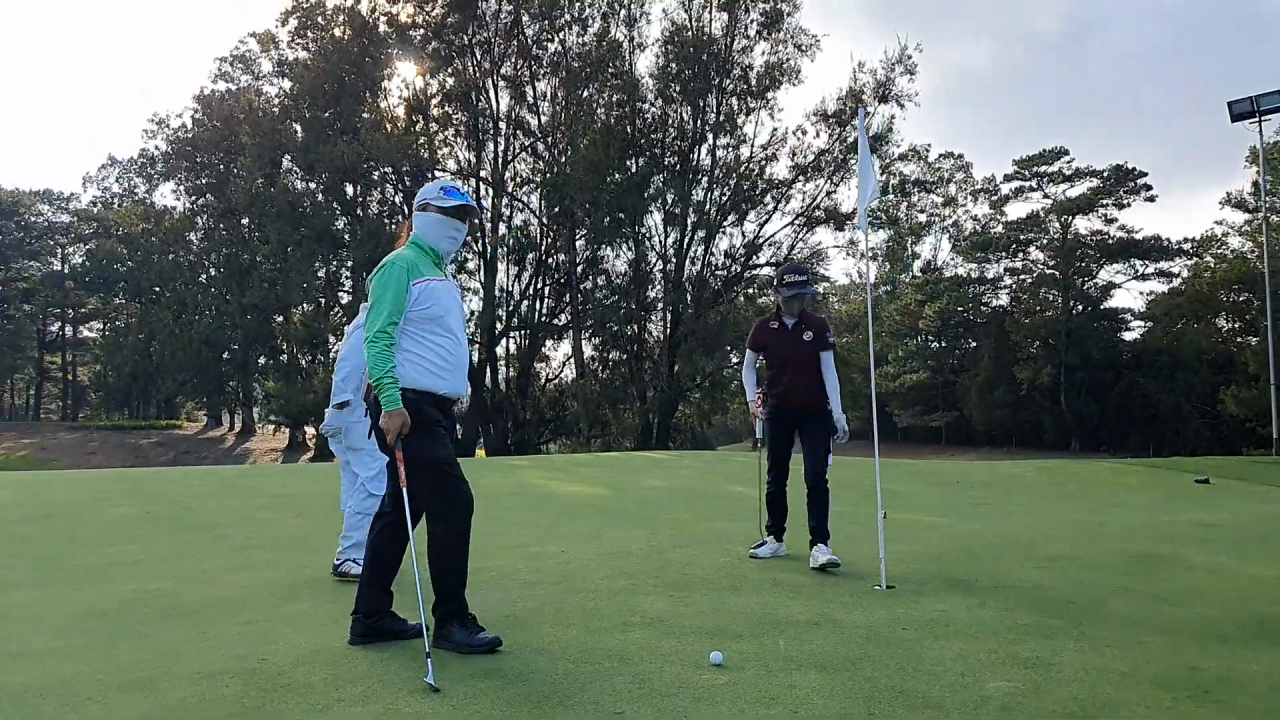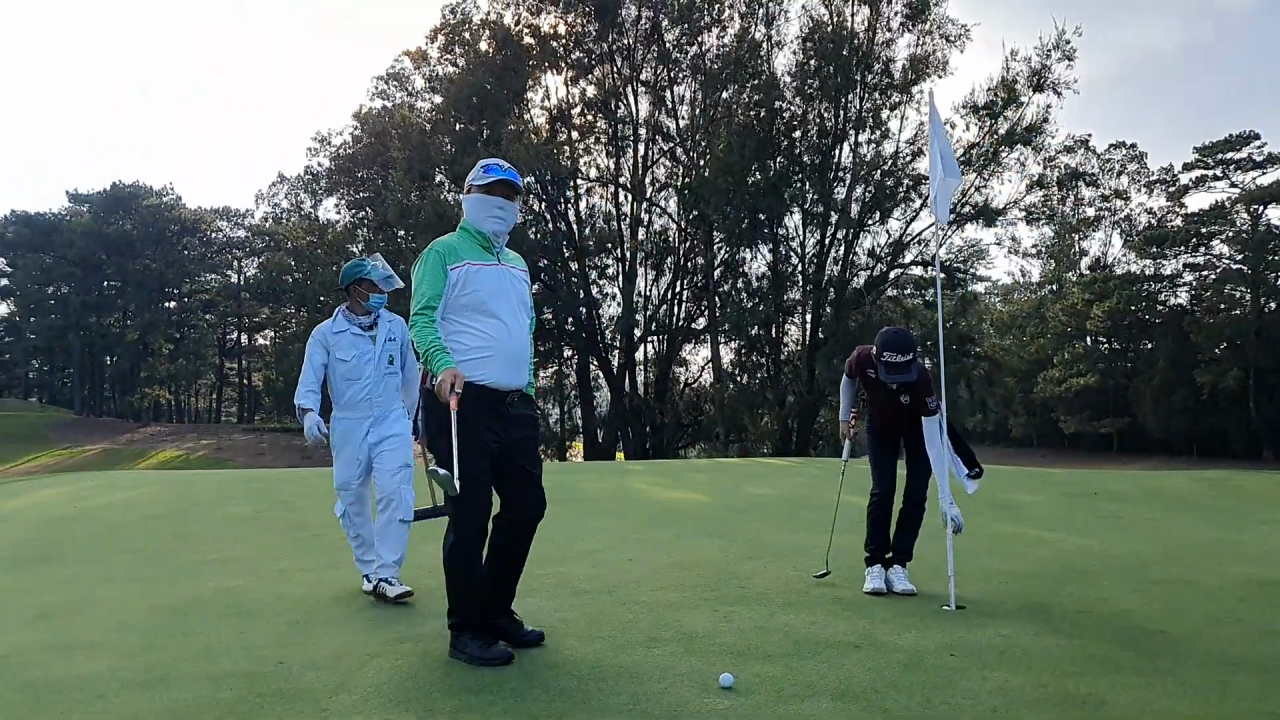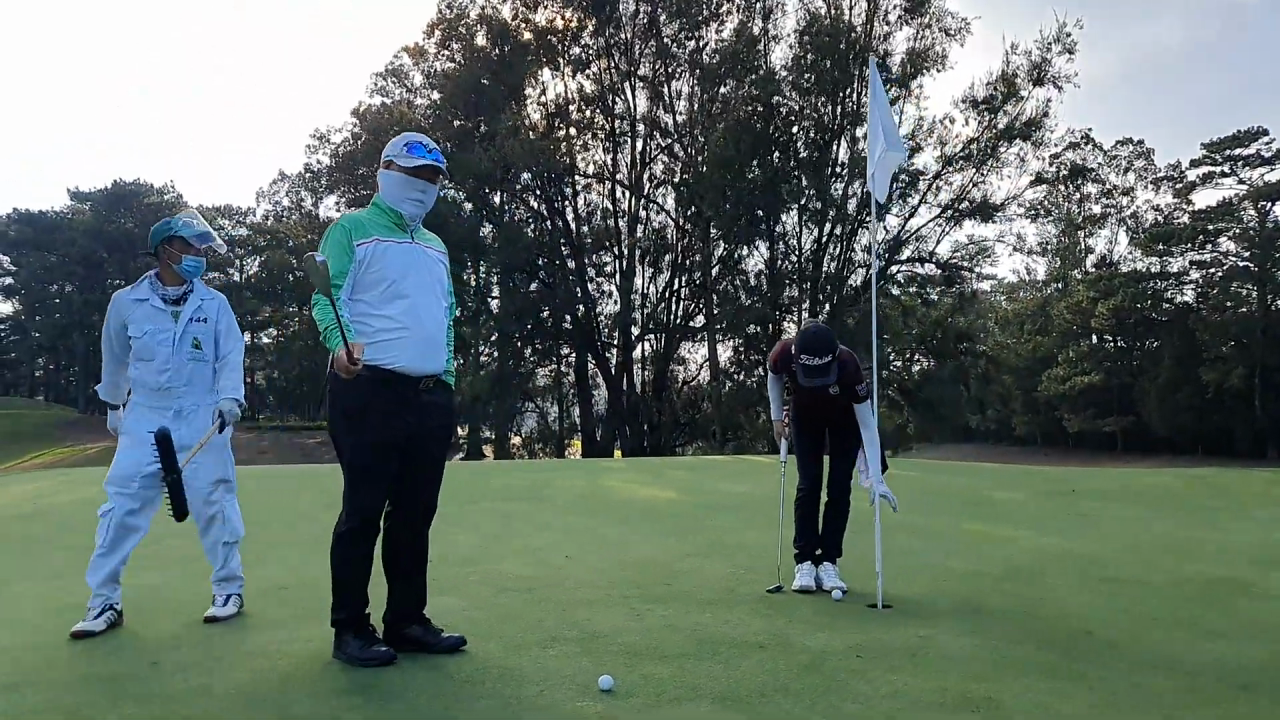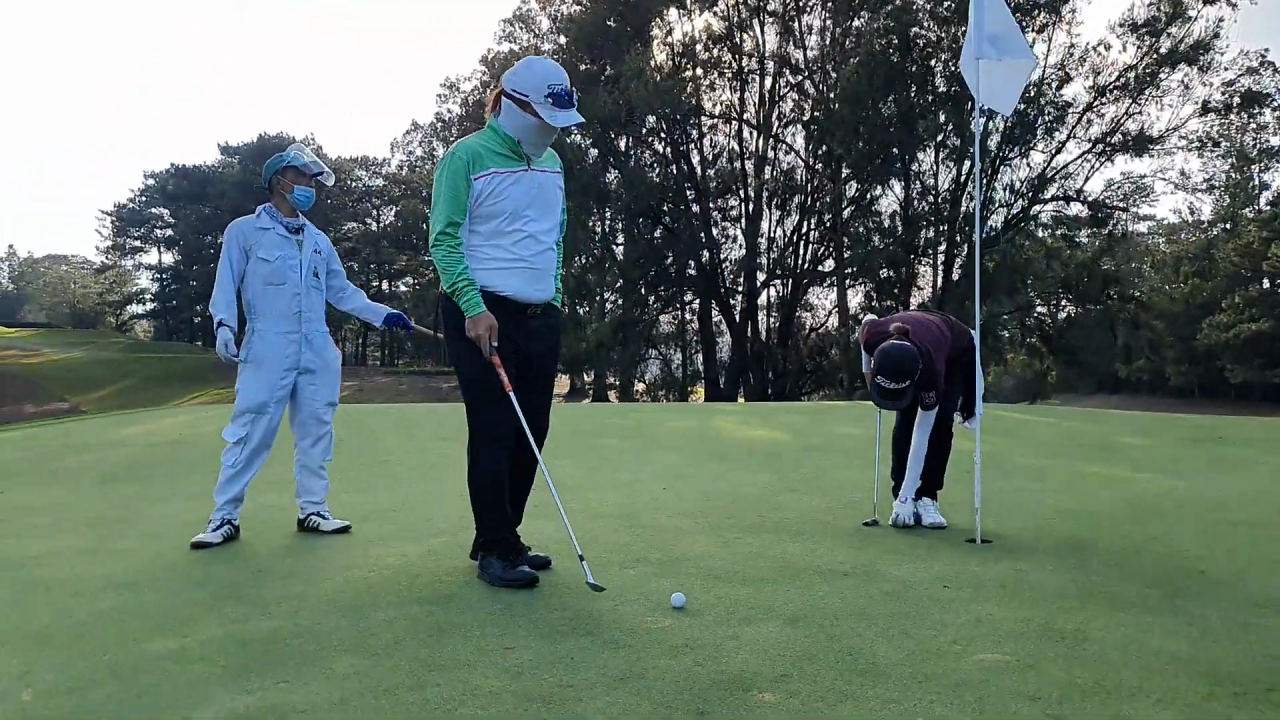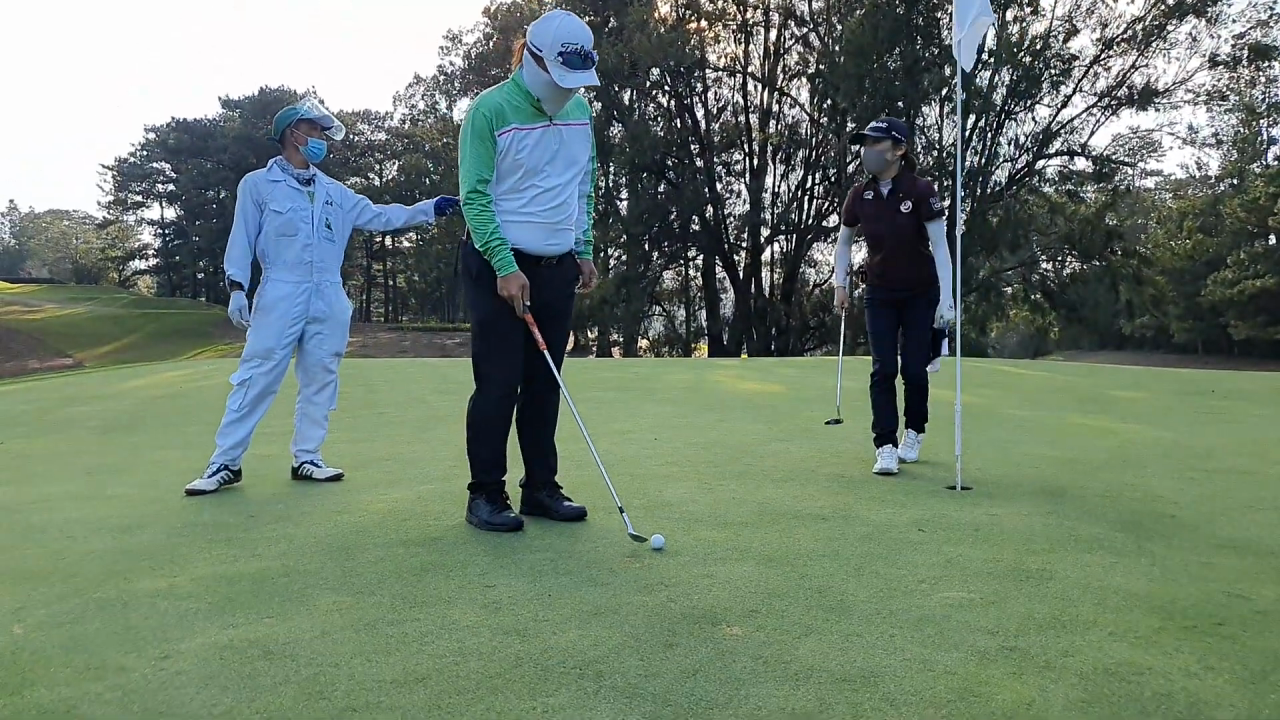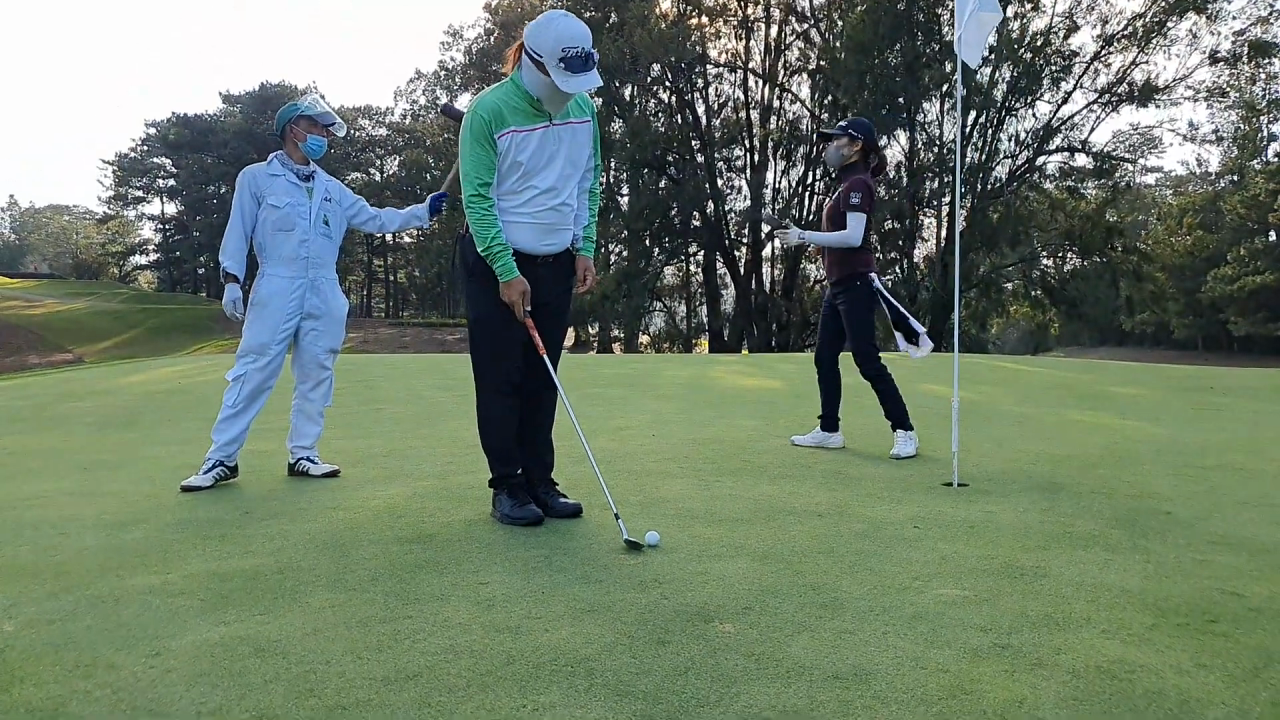
dt=0.7s
person 1, frame 1
left shoulder: (444, 275)
right shoulder: (401, 266)
right elbow: (379, 337)
left wrist: (452, 404)
right wrist: (391, 403)
left hip: (435, 409)
right hip: (410, 409)
left knee: (401, 510)
right knee: (453, 504)
left ankle: (371, 616)
right ankle: (452, 620)
person 1, frame 2
left shoulder: (518, 264)
right shoulder: (445, 252)
right elbow: (422, 319)
left wrist: (527, 391)
right wrist: (443, 365)
left hip: (515, 404)
right hip: (462, 402)
left knee: (527, 505)
right knee: (471, 516)
left ankle: (495, 610)
right ankle: (467, 628)
person 1, frame 3
left shoulder: (435, 246)
right shoulder: (352, 229)
right elbow: (327, 297)
left wrist: (447, 380)
right wrist: (340, 339)
left hip: (431, 394)
right hip: (370, 389)
left knee: (415, 511)
right knee: (363, 510)
left ankle: (406, 621)
right ankle: (350, 629)
person 1, frame 4
left shoulder: (552, 163)
right shoulder: (467, 156)
right elbow: (444, 239)
left wrist: (554, 298)
right wrist: (472, 306)
left hip: (540, 316)
right hip: (483, 315)
left knee: (530, 430)
right knee: (494, 431)
left ankle: (502, 536)
right ankle: (492, 548)
person 1, frame 5
left shoulder: (580, 110)
right shoulder: (490, 109)
right elbow: (475, 195)
left wrist: (585, 248)
right wrist: (505, 267)
left hip: (557, 265)
right hip: (498, 265)
left knee: (545, 381)
right knee: (499, 379)
left ankle: (540, 487)
right ankle: (485, 493)
person 1, frame 6
left shoulder: (582, 107)
right shoulder: (489, 110)
left elbow: (589, 182)
right elbow: (477, 197)
left wrist: (584, 248)
right wrist: (507, 272)
left hip: (556, 262)
right hip: (497, 263)
left knee: (541, 379)
right knee: (500, 378)
left ankle: (538, 481)
right ankle: (506, 487)
person 2, frame 1
left shoulder: (360, 328)
right shoulder: (368, 329)
right elbow: (348, 371)
right wrist: (340, 409)
left hip: (346, 417)
right hip: (356, 416)
left knee: (354, 488)
right knee: (373, 481)
left ankle: (357, 554)
right ankle: (348, 555)
person 2, frame 2
left shoulder: (396, 326)
right shoulder: (326, 333)
left elbow: (410, 373)
right elbow: (310, 378)
left wrist: (412, 416)
right wrist: (309, 412)
left hip: (391, 423)
right hip: (349, 427)
left knee: (395, 493)
right knee: (352, 502)
left ankle: (386, 575)
right ankle: (369, 568)
person 2, frame 3
left shoulder: (214, 304)
right shoulder: (125, 302)
left elbow: (231, 356)
right elbow: (115, 357)
left wrist: (231, 399)
right wrist: (114, 405)
left hip: (200, 420)
right hip: (144, 420)
left knee: (213, 504)
right knee: (120, 507)
left ankle: (228, 589)
right ankle: (105, 604)
person 2, frame 4
left shoulder: (318, 240)
right shoulder: (244, 230)
left elbow: (342, 291)
right elbow: (226, 283)
left wrist: (383, 315)
right wrist: (224, 325)
left hip: (318, 347)
right hip: (268, 346)
left knee: (316, 429)
right knee: (251, 431)
left ankle: (312, 509)
right ankle: (224, 517)
person 2, frame 5
left shoulder: (335, 191)
right shoulder: (258, 183)
left elbow: (380, 217)
right elbow: (241, 239)
left wrist: (429, 209)
right wrist: (237, 288)
left hip: (328, 298)
right hip: (280, 294)
left knee: (321, 379)
right knee: (257, 376)
left ankle: (307, 458)
right ankle: (225, 463)
person 2, frame 6
left shoulder: (332, 188)
right shoulder: (256, 177)
left elbow: (375, 220)
right elbow: (238, 233)
left wrist: (423, 210)
right wrist: (232, 280)
left hip: (324, 293)
right hip: (276, 289)
left knee: (316, 374)
right knee: (254, 370)
left ankle: (303, 454)
right ankle: (222, 458)
person 3, frame 1
left shoulder: (818, 326)
right shoulder: (763, 327)
left elbow: (829, 370)
right elbow: (749, 366)
left wrist: (837, 411)
right wrist: (752, 398)
left hip: (814, 412)
right hip: (778, 412)
left knee: (816, 478)
right knee: (775, 478)
left ankle: (820, 546)
right ankle: (775, 539)
person 3, frame 2
left shoulder: (921, 378)
right shoulder: (861, 359)
left elbow: (933, 440)
right elbow: (848, 380)
left wrist: (945, 498)
right wrist: (844, 417)
left hip: (919, 428)
right hip: (880, 425)
left knee: (916, 493)
right knee: (882, 489)
left ankle: (898, 565)
right ankle: (875, 564)
person 3, frame 3
left shoulder: (848, 365)
right shoulder: (784, 352)
left elbow: (868, 427)
left wrist: (875, 477)
right wrist: (777, 415)
left hip: (845, 418)
right hip: (805, 415)
left knee: (839, 486)
right knee: (809, 484)
left ankle: (828, 562)
right ankle: (804, 562)
person 3, frame 4
left shoulder: (930, 367)
right shoulder: (873, 335)
left elbow: (921, 438)
right elbow: (868, 319)
right wrist: (866, 370)
left hip: (957, 354)
left knee: (940, 424)
right knee: (905, 422)
left ankle: (927, 498)
right ankle: (900, 498)
person 3, frame 5
left shoulder: (921, 191)
right shoulder: (860, 195)
left elbow: (940, 246)
right elbow: (844, 241)
left wrist: (946, 298)
right wrist: (840, 283)
left hip: (920, 293)
right hip: (880, 292)
left knee: (915, 368)
right knee: (883, 369)
left ankle: (914, 433)
right ankle: (886, 446)
person 3, frame 6
left shoulder: (859, 183)
right shoulder: (846, 183)
left elbow: (854, 237)
left wrist: (805, 236)
right wrist: (808, 239)
left hip: (856, 283)
right hip: (838, 284)
left knee: (867, 361)
right knee: (824, 357)
left ankle: (904, 430)
right ankle: (829, 430)
